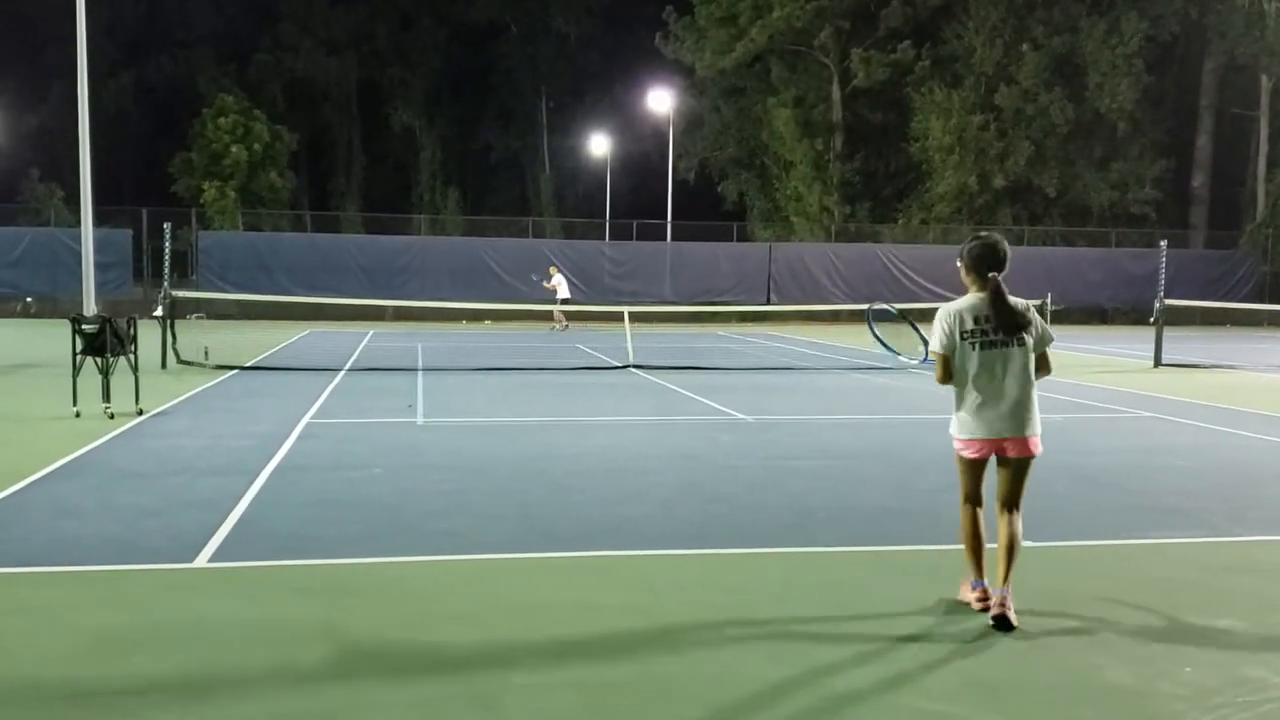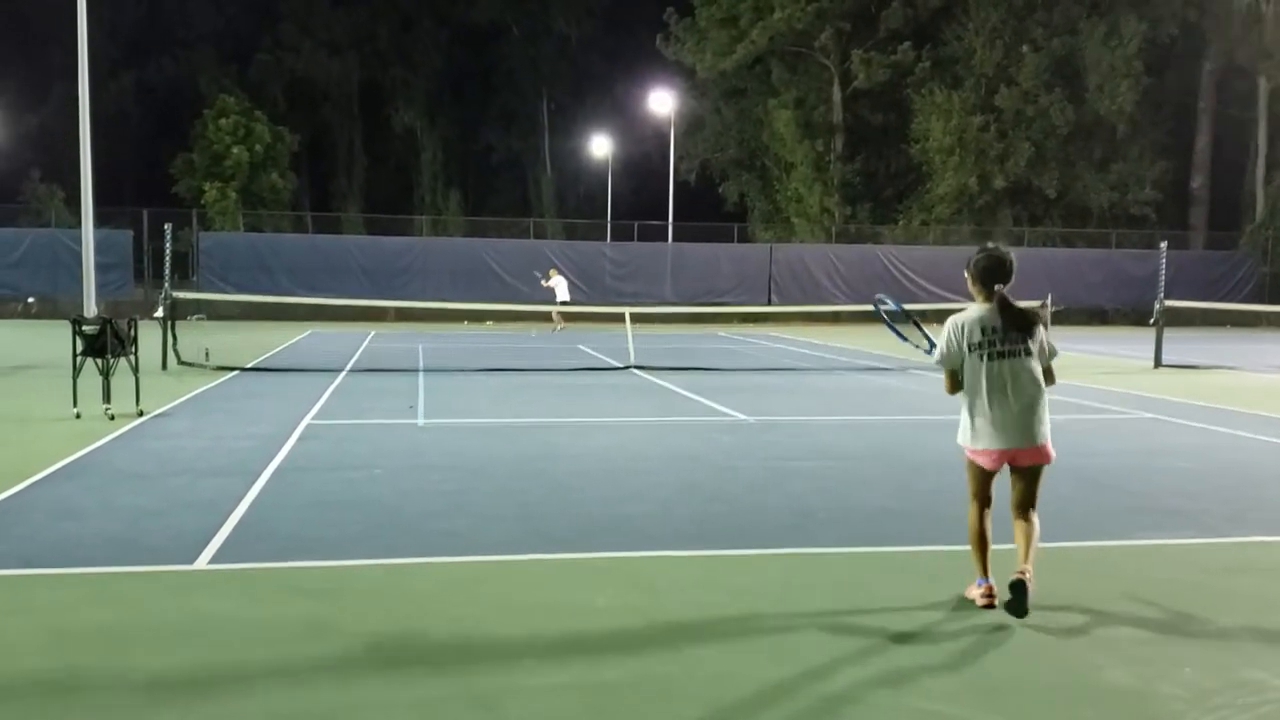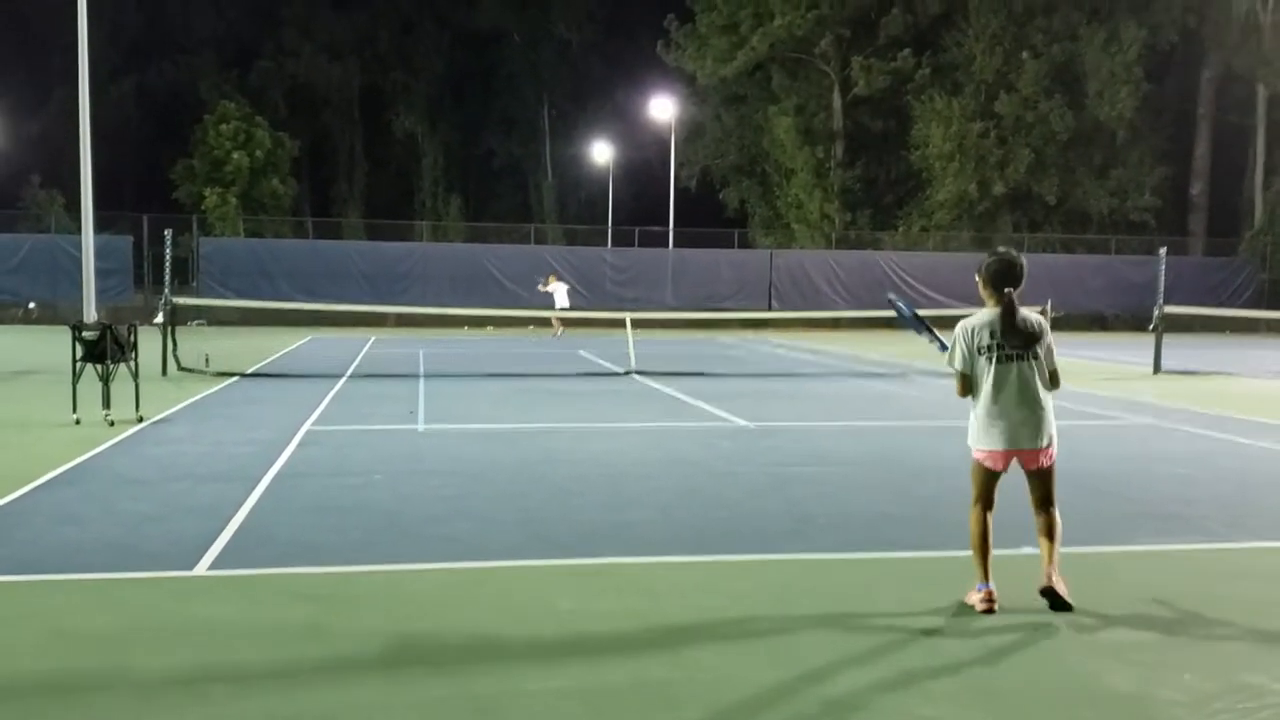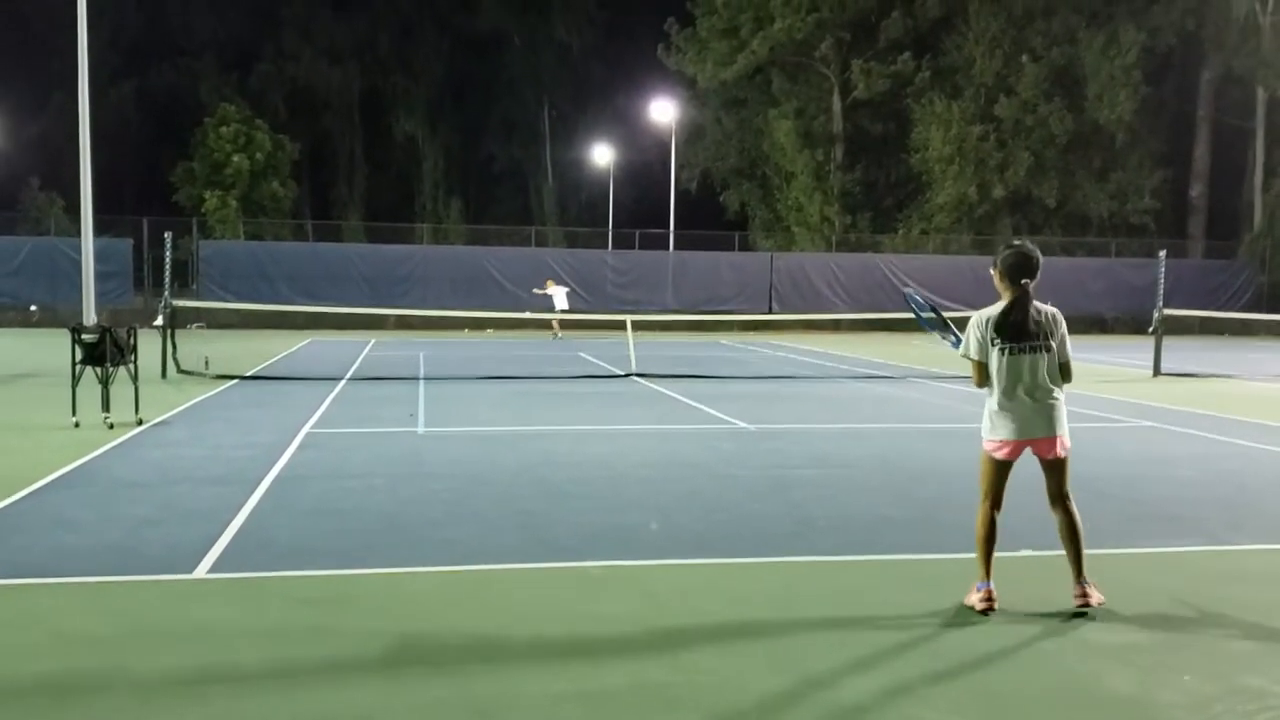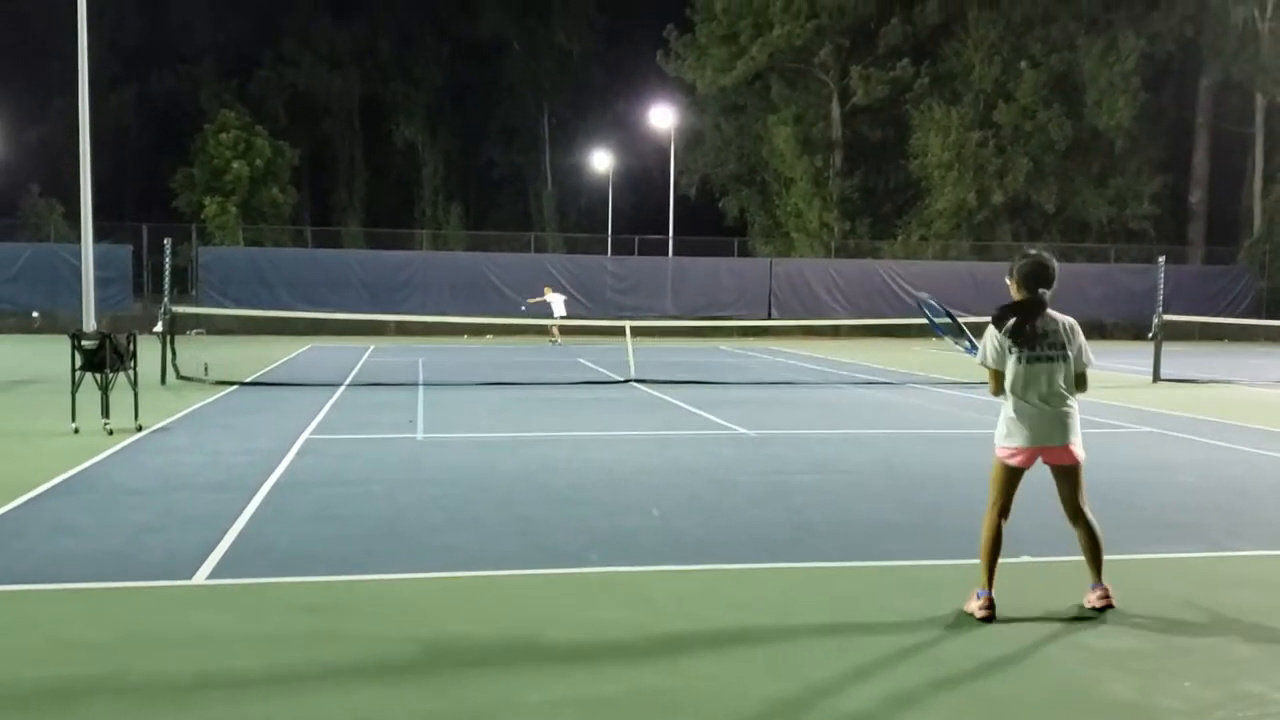
dt=0.1s
person 1, frame 1
left shoulder: (950, 313)
right shoulder: (1023, 312)
left elbow: (944, 375)
right elbow: (1044, 368)
left hip: (973, 425)
right hip: (1019, 424)
left knee: (971, 502)
right knee: (1009, 508)
left ankle: (978, 586)
right ankle: (1003, 596)
person 1, frame 2
left shoulder: (958, 325)
right shoulder: (1031, 321)
left elbow: (952, 387)
right elbow: (1049, 378)
left hip: (984, 433)
right hip: (1030, 432)
left knee: (980, 503)
right knee: (1025, 510)
left ankle: (984, 584)
right ankle: (1022, 572)
person 1, frame 3
left shoulder: (969, 328)
right shoulder: (1038, 324)
left elbow: (963, 389)
right elbow: (1054, 382)
left hip: (991, 433)
right hip: (1036, 431)
left knee: (981, 506)
right knee: (1046, 507)
left ankle: (984, 589)
right ankle: (1051, 574)
person 1, frame 4
left shoulder: (984, 320)
right shoulder: (1052, 317)
left elbow: (980, 380)
right elbow: (1066, 375)
left hip: (1004, 424)
right hip: (1049, 423)
left knee: (989, 505)
right knee: (1061, 501)
left ankle: (984, 590)
right ankle: (1081, 586)
person 1, frame 5
left shoulder: (1002, 329)
right shoulder: (1069, 326)
left elbow: (997, 389)
right elbow: (1080, 383)
left hip: (1019, 434)
right hip: (1062, 431)
left knee: (995, 513)
right knee: (1077, 509)
left ankle: (984, 597)
right ankle: (1099, 588)
